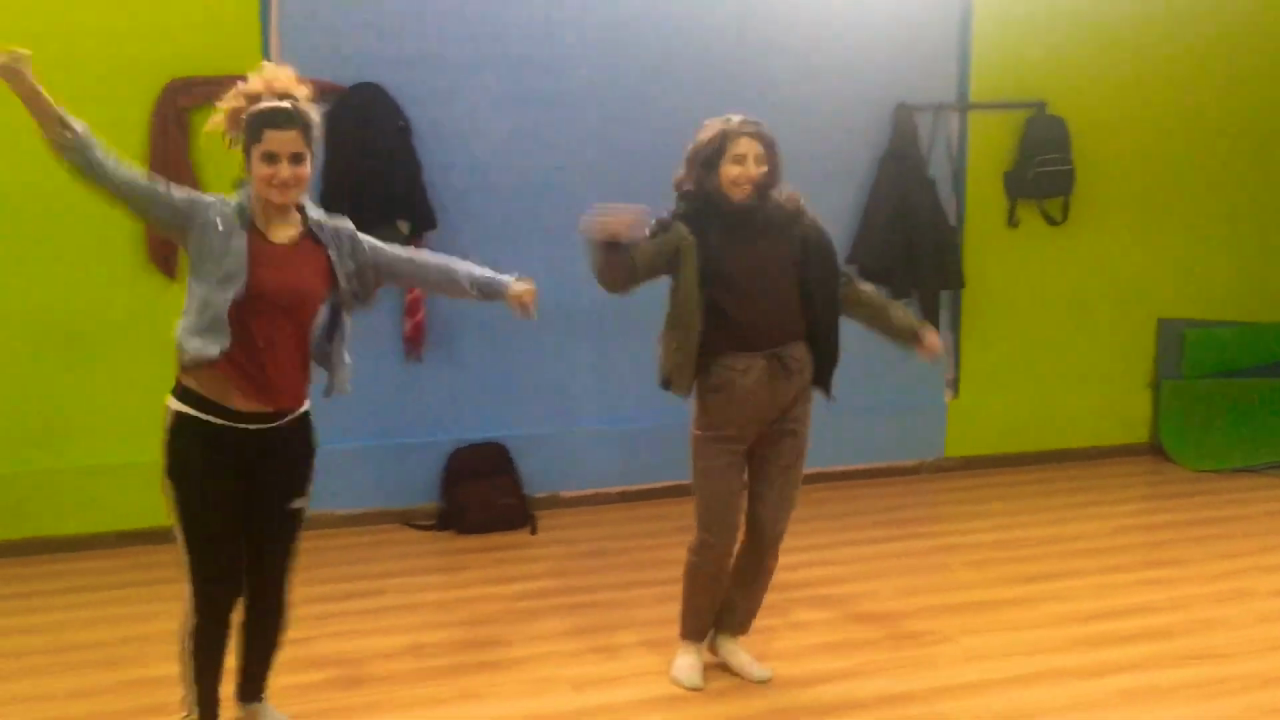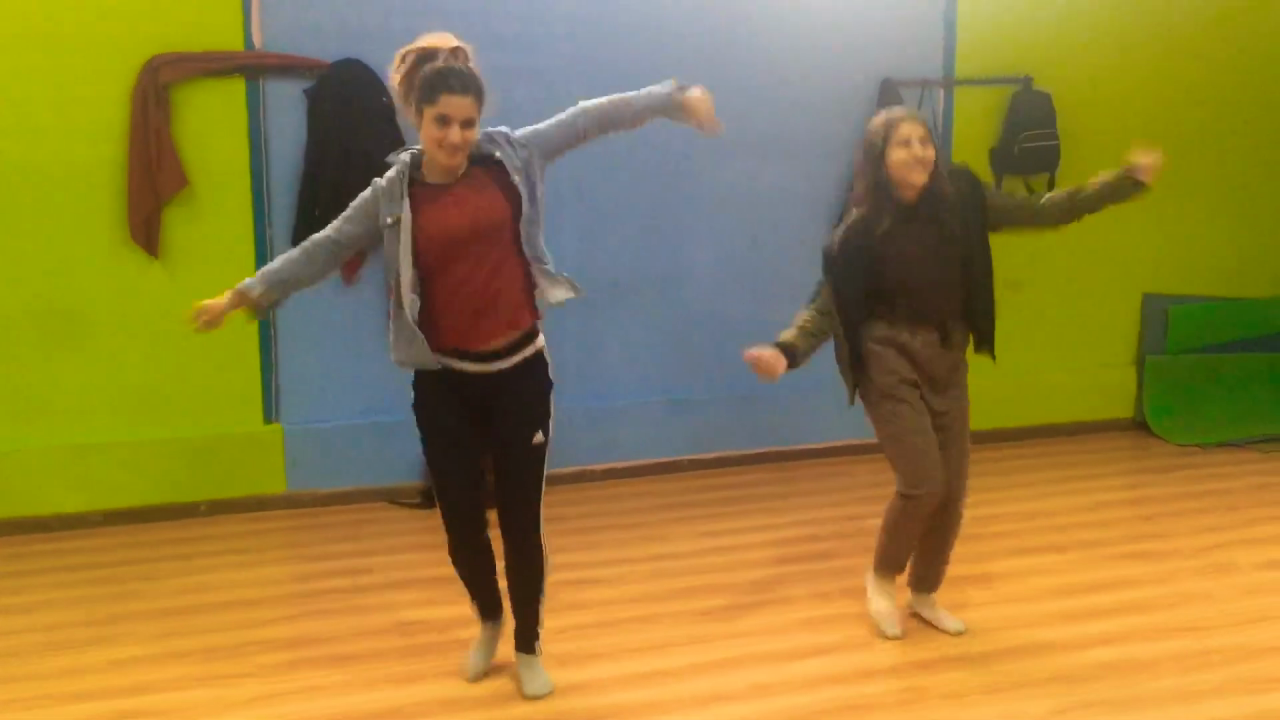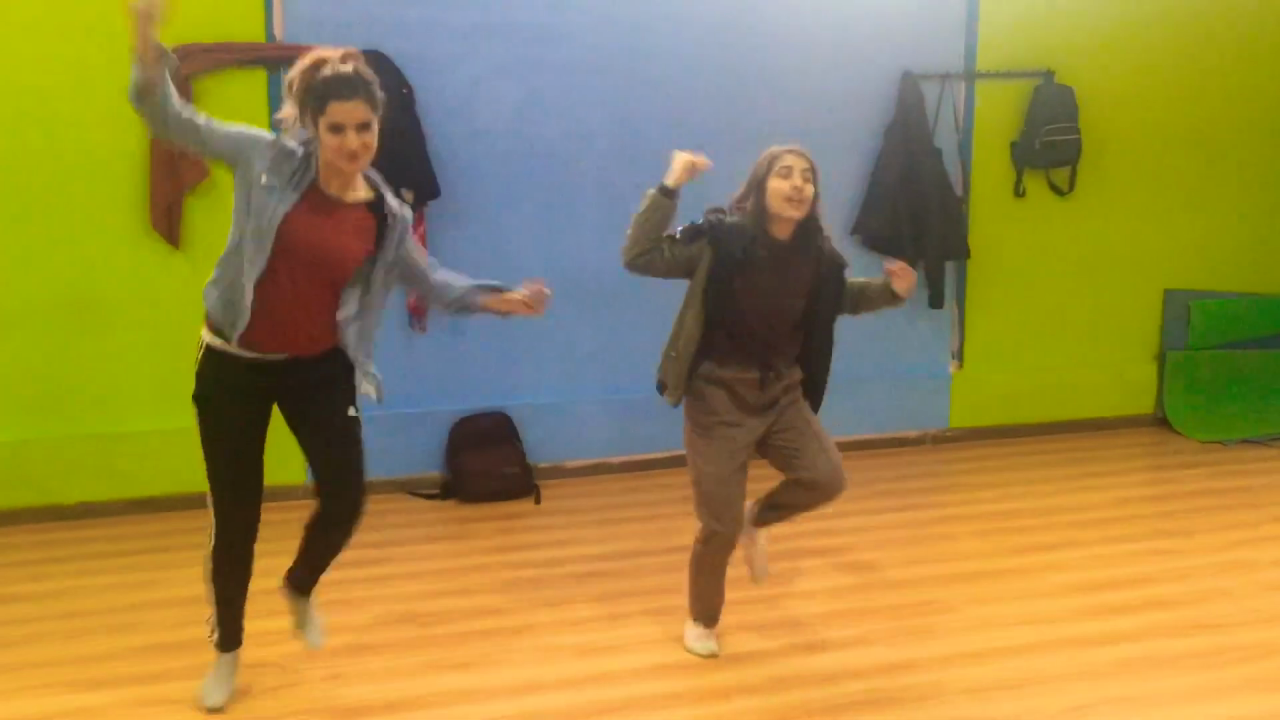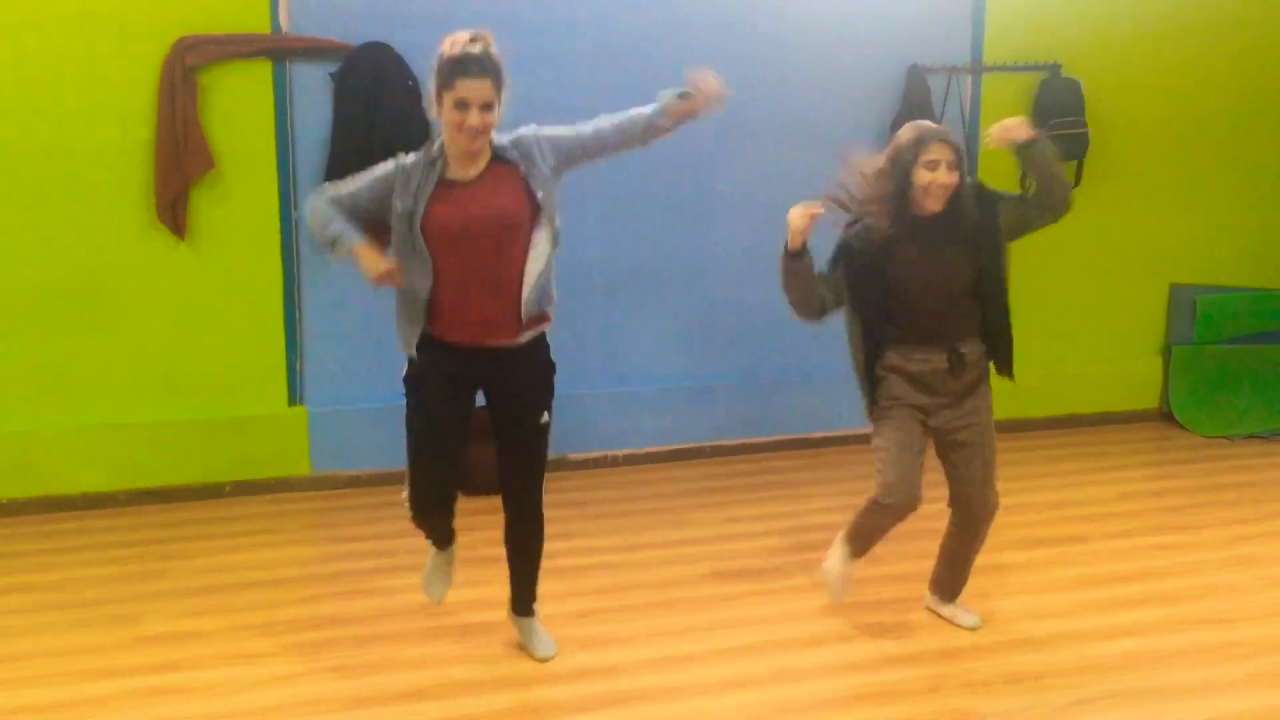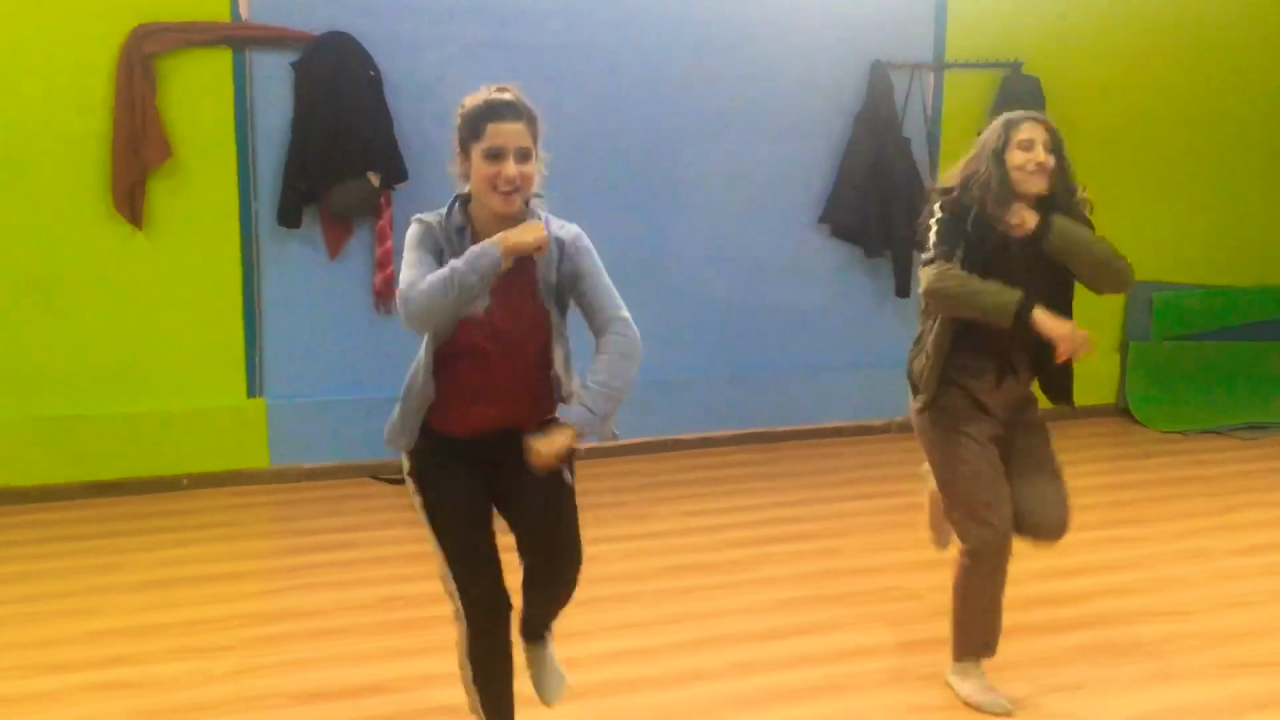
dt=1s
person 1, frame 1
left shoulder: (334, 241)
right shoulder: (207, 220)
left elbow: (417, 266)
right elbow: (106, 172)
left wrist: (499, 286)
left hip: (281, 429)
right hip: (205, 427)
left knee: (268, 581)
right knee: (216, 587)
person 1, frame 2
left shoulder: (509, 154)
right shoulder: (391, 193)
left elbow: (590, 117)
right elbow: (323, 251)
left wrist: (676, 98)
right wrist: (241, 296)
left hip: (519, 370)
right hip: (444, 377)
left knee: (521, 518)
right knee: (462, 520)
left ankle: (529, 647)
right ankle: (489, 623)
person 1, frame 3
left shoulder: (387, 216)
right shoulder: (268, 160)
left elbow: (427, 282)
right elbow: (167, 118)
left wrist: (499, 298)
left hip: (319, 364)
right hip: (233, 362)
left knee: (344, 500)
right knee: (235, 519)
left ankle: (300, 589)
right ankle: (227, 651)
person 1, frame 4
left shoulder: (531, 154)
right shoulder: (411, 176)
left elbow: (614, 131)
right elbow: (322, 205)
left wrist: (680, 105)
right wrist: (359, 249)
left hip: (523, 352)
right hip: (442, 355)
left knee: (523, 495)
right knee: (429, 495)
left ankle: (525, 613)
right ankle: (443, 545)
person 1, frame 5
left shoulder: (565, 243)
right shoulder: (430, 233)
left elbow: (623, 338)
right elbow: (419, 311)
left wrist: (573, 425)
right wrist: (499, 248)
left hip: (532, 436)
right hip: (446, 442)
left knee: (557, 553)
right knee: (480, 603)
left ankle: (536, 634)
person 2, frame 1
left shoulder: (794, 226)
right shoulder: (690, 231)
left elbow: (844, 291)
right elbow: (617, 278)
left wrist: (910, 330)
right wrist: (611, 238)
left hip: (791, 390)
right hip: (726, 395)
left knee: (768, 529)
right knee: (716, 533)
left ankle: (728, 636)
right ankle: (692, 641)
person 2, frame 2
left shoulder: (964, 200)
right shoulder: (862, 230)
left elbow: (1046, 212)
right elbow: (824, 308)
left wrist: (1126, 179)
right wrist: (785, 351)
left hip: (948, 364)
right hip: (890, 366)
left knee: (949, 492)
right knee: (923, 485)
left ankle: (924, 595)
right ankle: (882, 581)
person 2, frame 3
left shoulder: (817, 255)
right shoulder: (720, 239)
left elbow: (841, 298)
right elbow: (639, 257)
left wrist: (890, 289)
right wrist: (669, 186)
left hip: (782, 394)
right hip: (717, 395)
left knee: (825, 479)
right knee: (720, 524)
left ankle: (758, 520)
right ankle: (701, 620)
person 2, frame 4
left shoulder: (977, 215)
right shoulder: (869, 237)
left elbow: (1055, 202)
right elbow: (813, 304)
left wrist: (1031, 143)
right wrist: (796, 249)
left hip: (967, 379)
right hip: (905, 384)
left knee: (979, 503)
right knee: (898, 495)
left ankle: (945, 594)
right ankle: (849, 545)
person 2, frame 5
left shoulder: (1059, 221)
right shoulder: (956, 212)
left elbow: (1114, 272)
right elbow: (938, 284)
left wrist: (1047, 229)
right wrist: (1034, 315)
left hip: (1014, 392)
right hip: (952, 394)
left knee: (1047, 518)
right knee: (989, 535)
left ankle: (950, 491)
right ankle: (967, 666)
